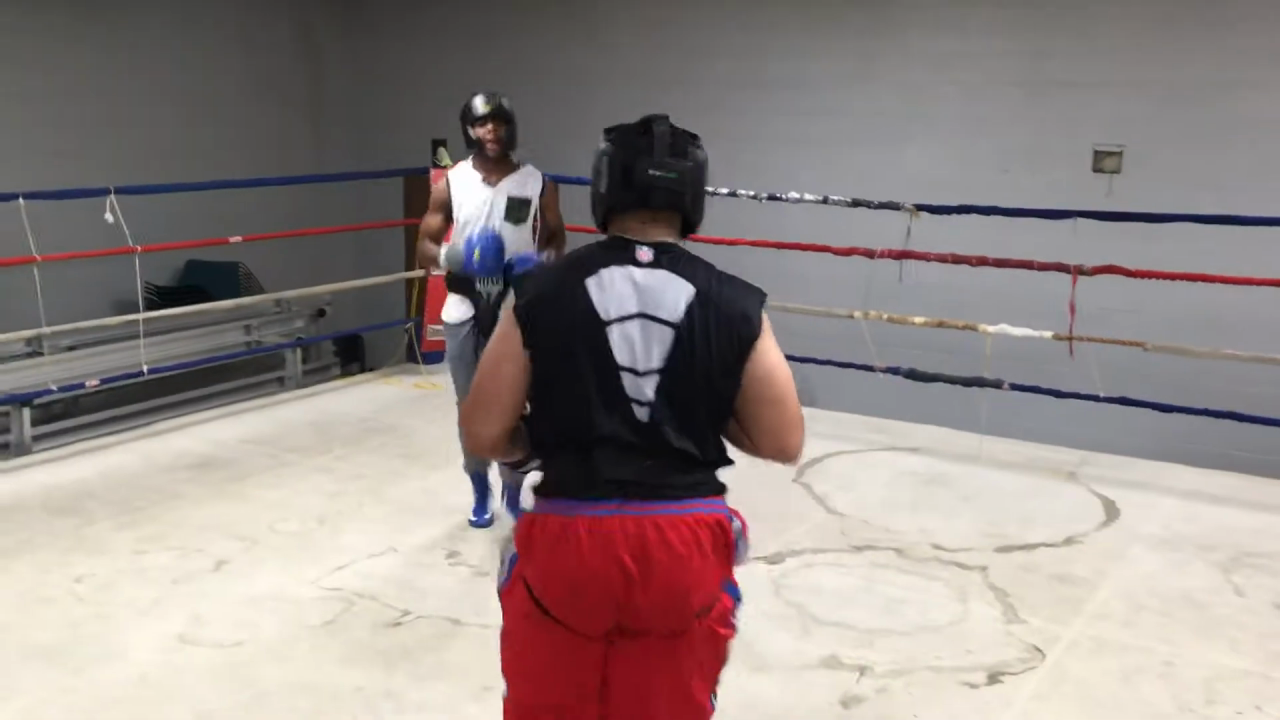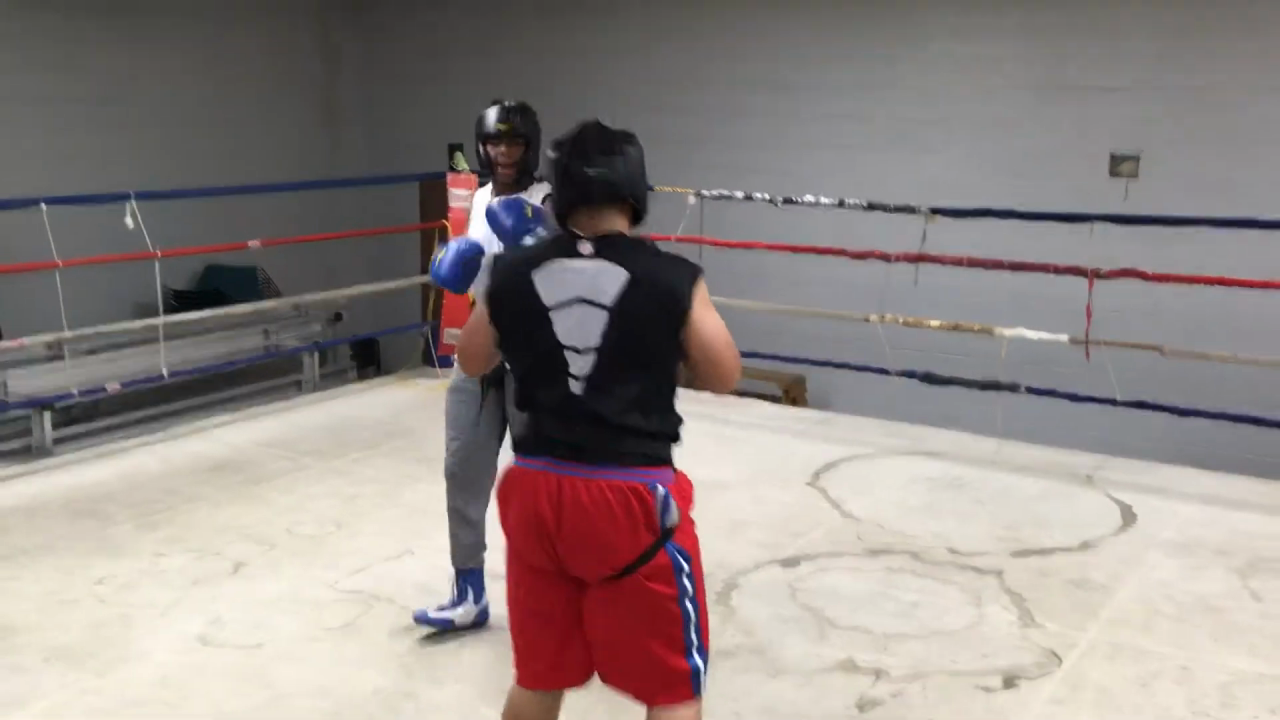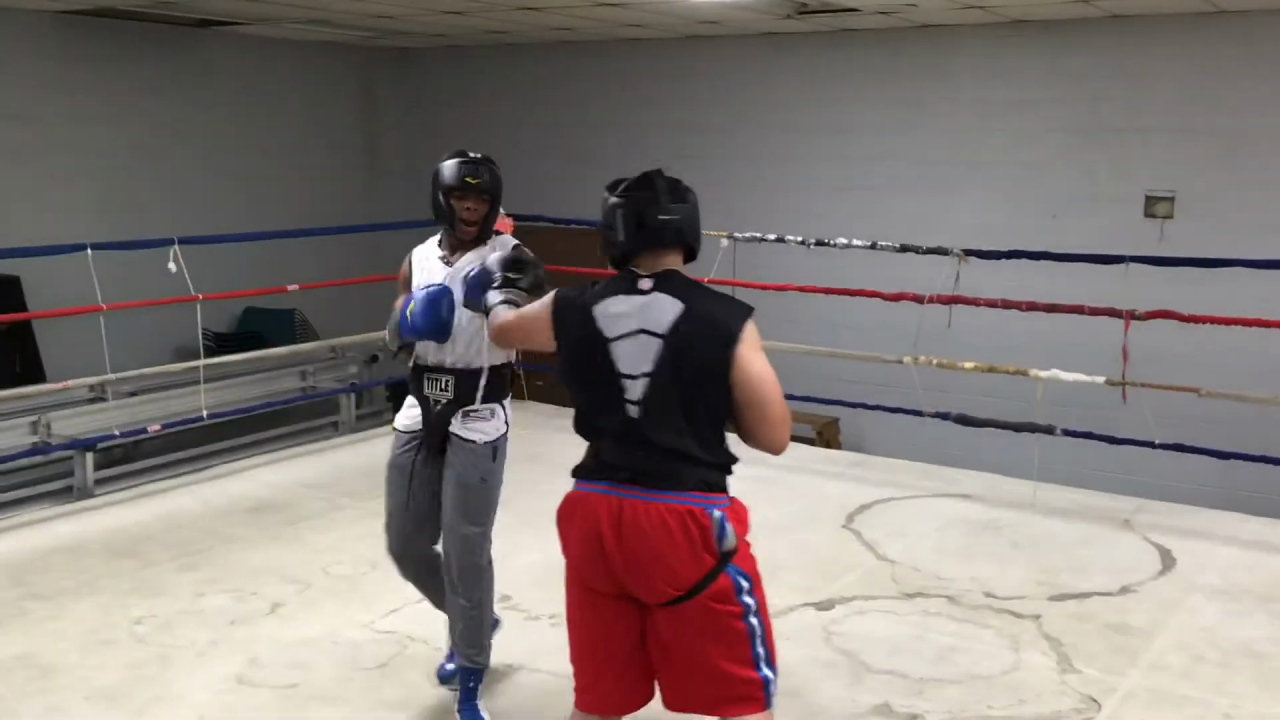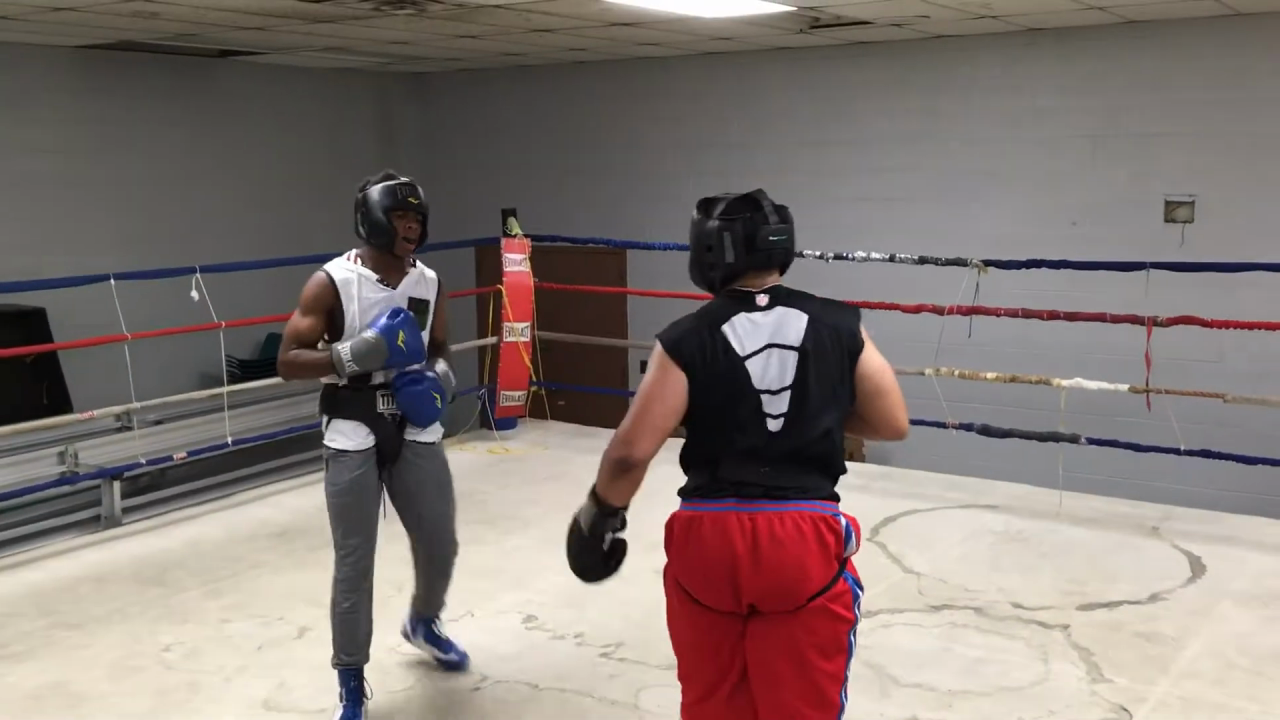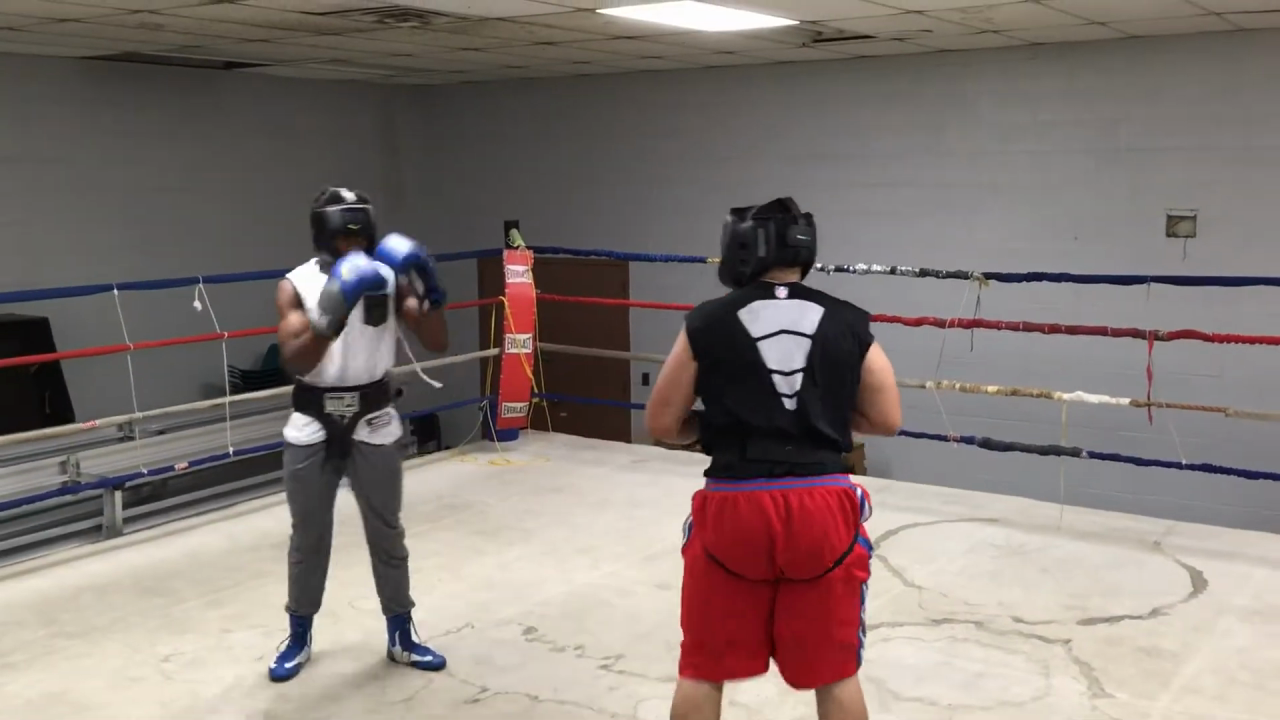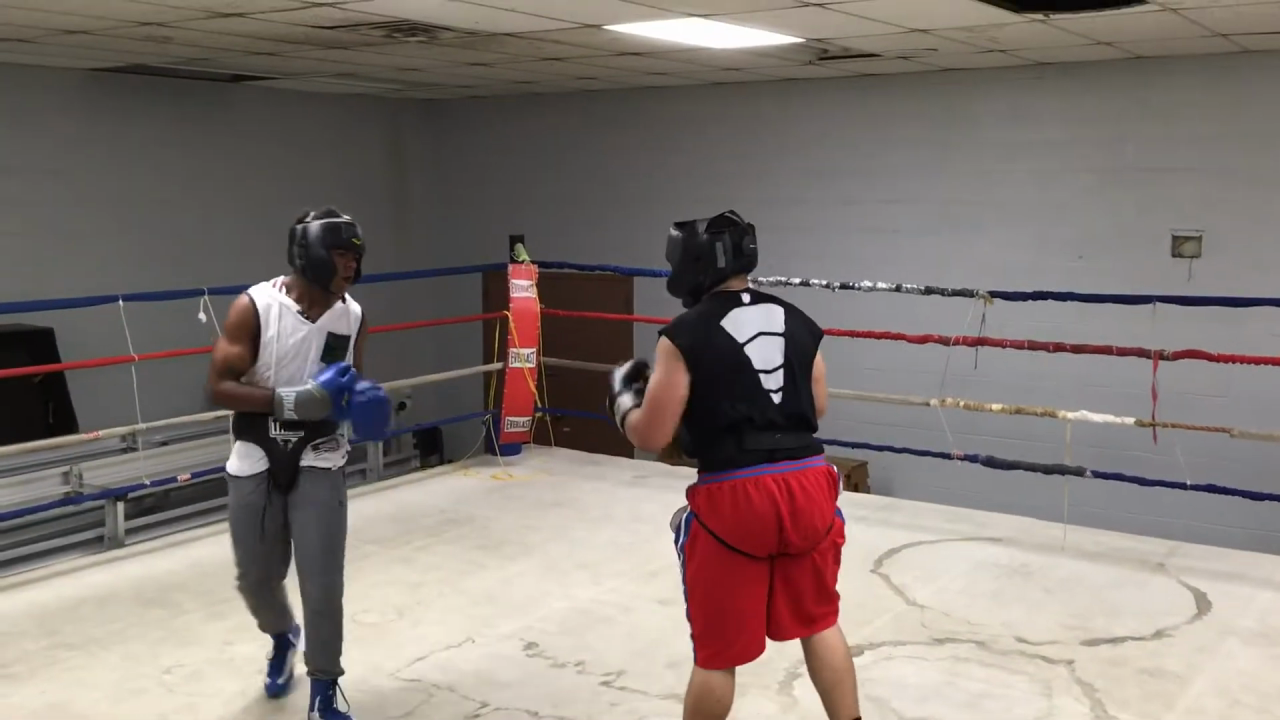
dt=0.7s
person 1, frame 1
left shoulder: (542, 291)
right shoulder: (736, 304)
left elbow: (482, 434)
right elbow: (783, 443)
left hip: (565, 541)
right hip: (687, 545)
person 1, frame 2
left shoulder: (513, 276)
right shoulder: (674, 281)
left elbow: (470, 362)
right elbow: (723, 378)
left hip: (536, 493)
right hip: (632, 500)
person 1, frame 3
left shoulder: (574, 309)
right shoulder: (726, 320)
left elbow: (502, 328)
right elbow: (773, 437)
left wrist: (497, 295)
left hip: (598, 516)
right hip: (690, 524)
person 1, frame 4
left shoulder: (686, 341)
right shoulder: (839, 326)
left elbow: (632, 450)
right elbow: (892, 424)
left wrist: (599, 511)
left hip: (707, 537)
right hip: (805, 540)
person 1, frame 5
left shoulder: (707, 323)
right shoulder: (849, 324)
left elbow: (661, 424)
right elbow: (887, 420)
left hip: (733, 511)
right hip: (823, 509)
left knee: (702, 671)
right knee: (834, 674)
person 1, frame 6
left shoulder: (686, 336)
right shoulder: (796, 321)
left elbow: (650, 437)
left wrist: (624, 399)
left hip: (732, 499)
right hip: (807, 486)
left knee: (716, 653)
right knee: (818, 624)
person 2, frame 1
left shoulder: (535, 182)
right shoulder: (450, 183)
left elbow: (556, 238)
right elbow: (425, 246)
left wrist: (543, 265)
right wrist: (456, 257)
right hip: (464, 308)
left ankle: (514, 493)
right ankle: (480, 489)
person 2, frame 2
left shoulder: (547, 201)
right shoulder: (479, 200)
left wrist: (539, 232)
right wrist: (451, 267)
right knee: (463, 471)
right ankle: (468, 594)
person 2, frame 3
left shoulder: (509, 256)
right shoulder: (417, 259)
right elbow: (395, 342)
right wrist: (404, 325)
left hip: (477, 420)
right hip: (419, 415)
left knee: (465, 553)
right knee: (406, 546)
right ankle: (476, 627)
person 2, frame 4
left shoulder: (429, 283)
right shoulder: (331, 282)
right elbow: (288, 361)
left wrist: (440, 379)
right wrist: (355, 354)
left hip: (417, 431)
right hip: (353, 434)
left knee: (438, 542)
right knee: (354, 561)
left ankle: (424, 626)
person 2, frame 5
left shoulder: (391, 279)
right shoulder: (296, 285)
left elbow: (436, 342)
right elbow: (296, 361)
left wrist: (431, 290)
right wrist: (331, 312)
left hip: (373, 424)
right hip: (313, 426)
left knee: (386, 533)
right knee: (308, 535)
left ankle: (400, 636)
right ankle: (298, 637)
person 2, frame 6
left shoulder: (353, 316)
right shoulder: (253, 306)
right elbow: (219, 388)
left wrist: (367, 404)
right wrist: (293, 400)
left hip: (318, 460)
right hip: (253, 459)
left knee: (323, 582)
right knee: (256, 577)
right ankle: (283, 640)
